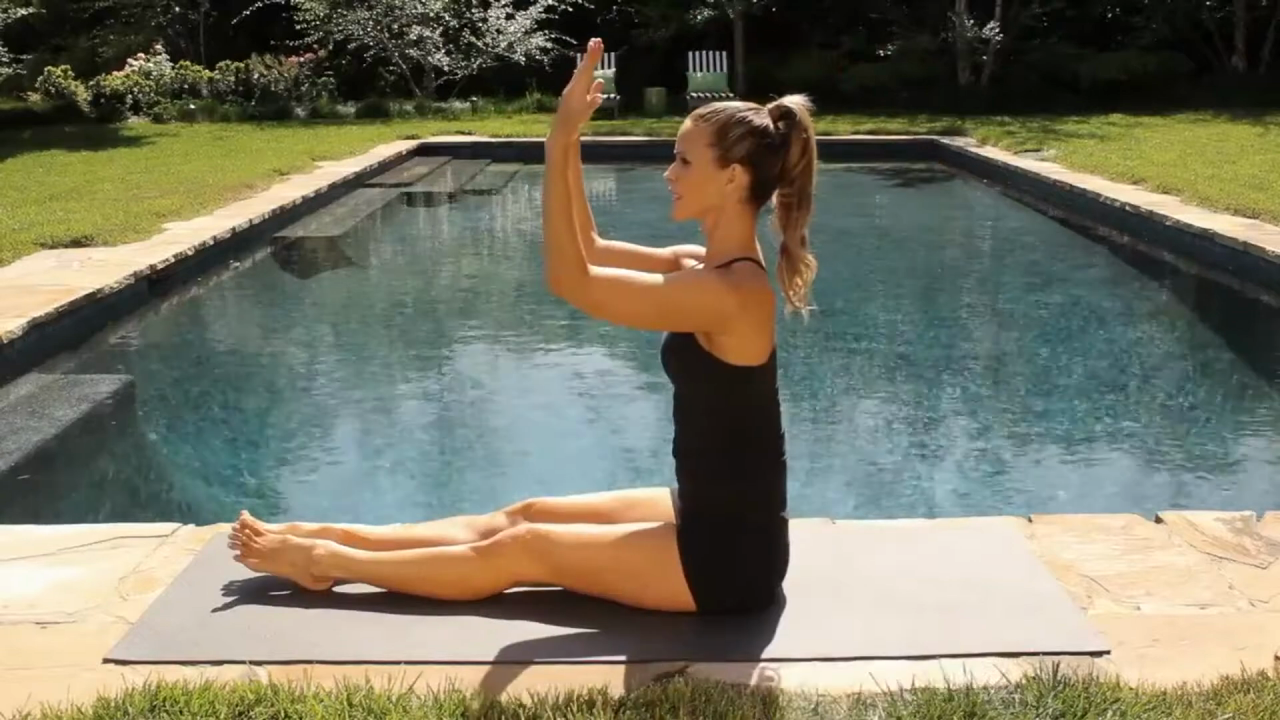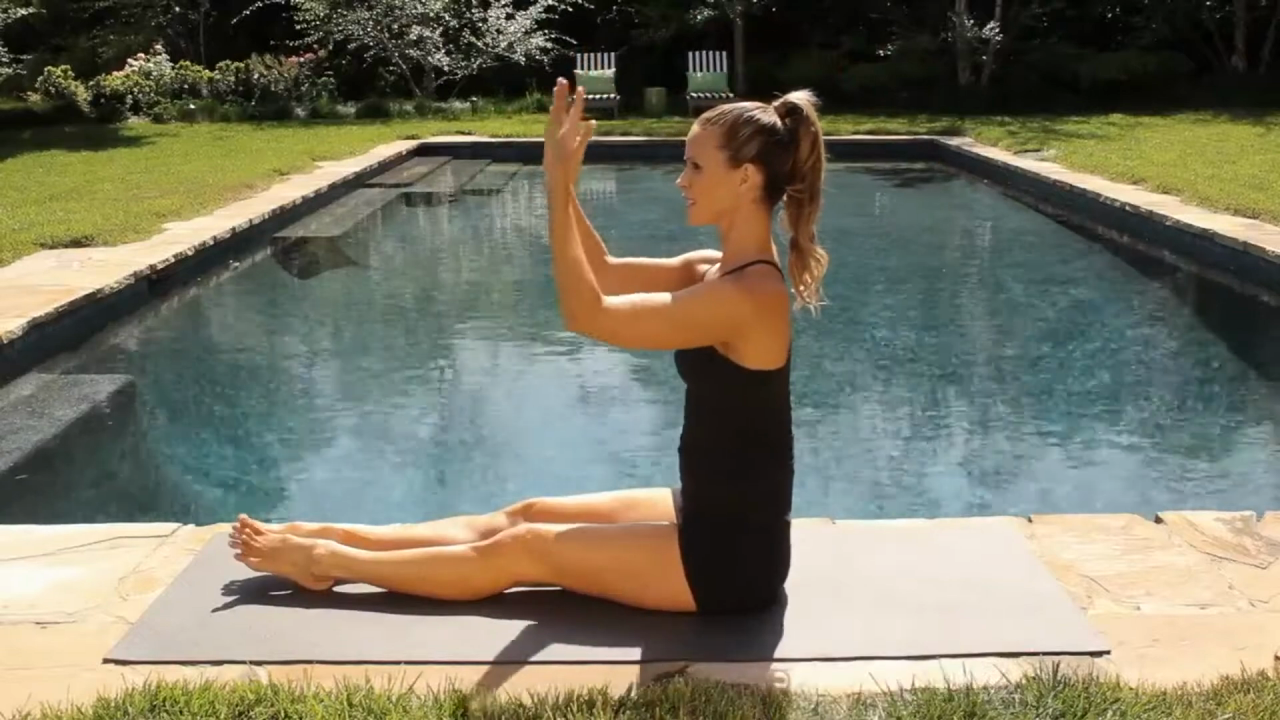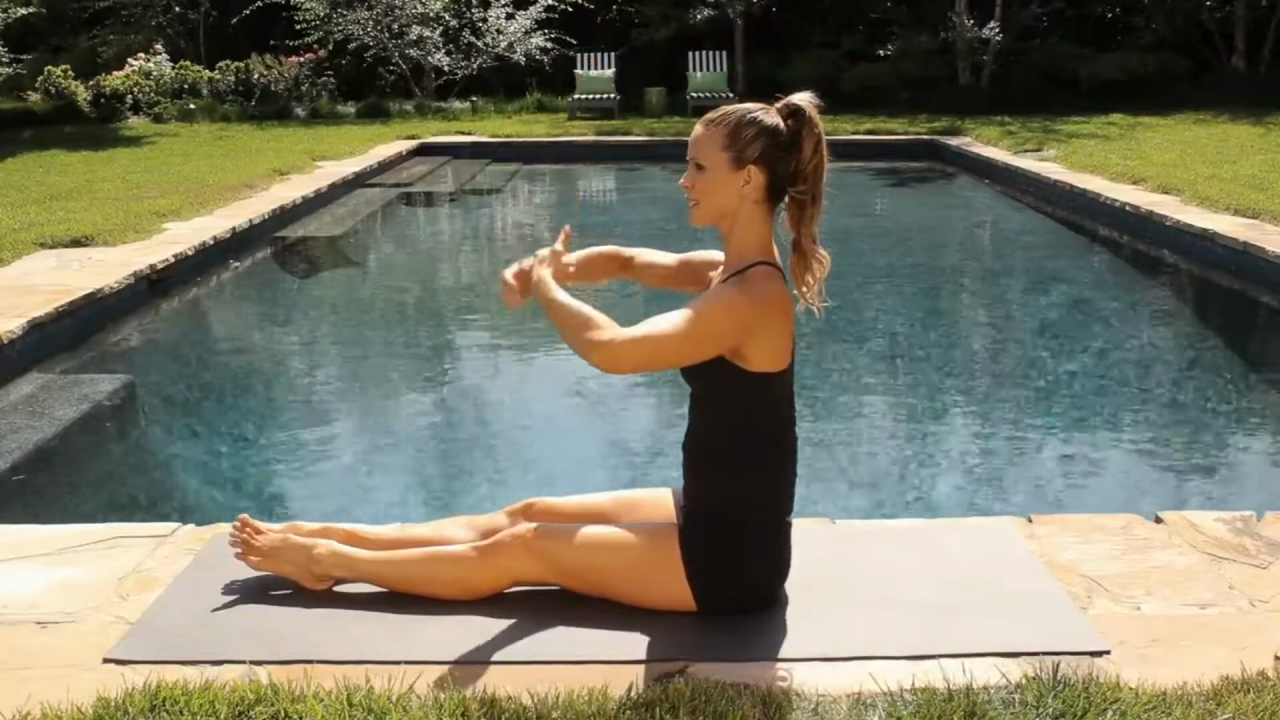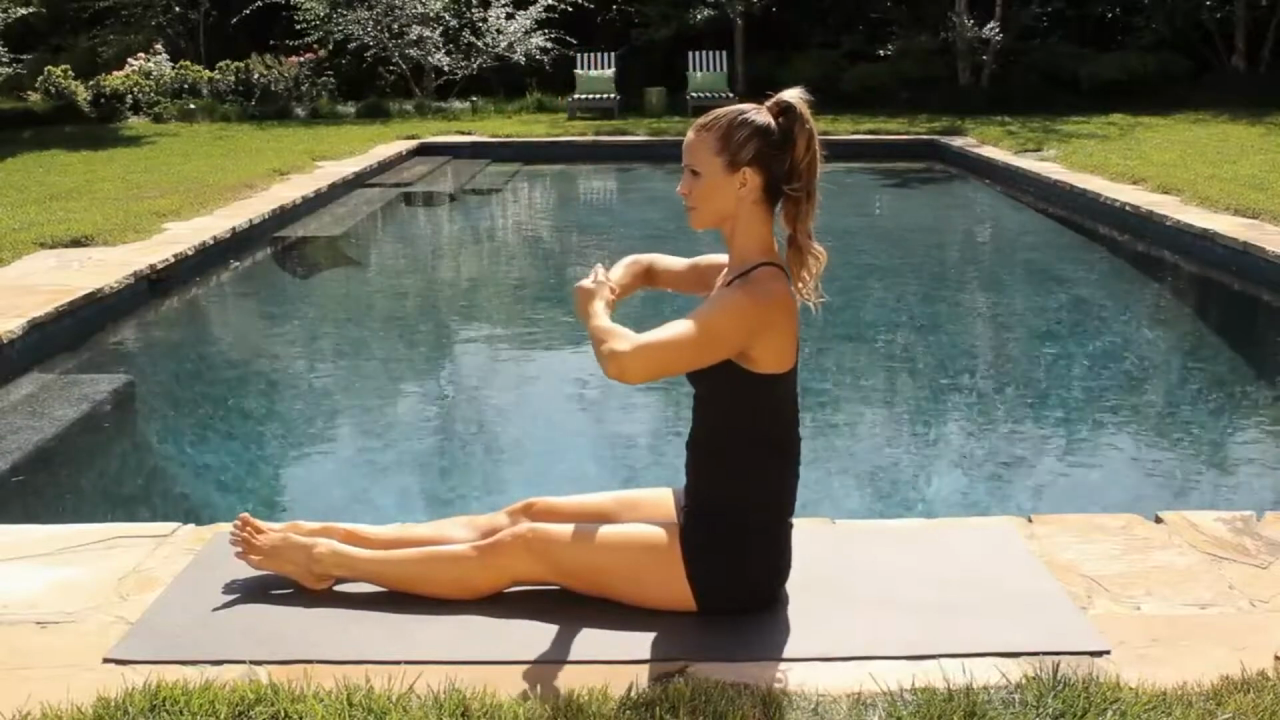
dt=0.7s
person 1, frame 1
left shoulder: (729, 293)
right shoulder: (708, 266)
left elbow: (571, 280)
right elbow: (592, 251)
left wrist: (559, 146)
right wrist: (566, 143)
left hip: (729, 553)
right hip: (708, 518)
left knee: (518, 550)
right knee: (525, 517)
left ankle: (324, 562)
right ankle: (329, 537)
person 1, frame 2
left shoulder: (745, 296)
right shoulder: (724, 270)
left elbow: (588, 314)
right elbow: (606, 272)
left wrist: (558, 190)
right wrist: (561, 183)
left hip: (732, 553)
right hip: (710, 517)
left knee: (521, 551)
right knee: (525, 516)
left ankle: (328, 563)
right ankle: (332, 538)
person 1, frame 3
left shoulder: (751, 296)
right shoulder: (732, 271)
left elbow: (609, 348)
right elbow: (630, 260)
left wrist: (545, 287)
right wrist: (555, 268)
left hip: (732, 553)
right hip: (711, 515)
left knee: (521, 549)
right knee: (527, 515)
left ankle: (328, 561)
right ankle: (336, 537)
person 1, frame 4
left shoulder: (756, 297)
right shoulder: (738, 272)
left elbow: (624, 360)
right elbow: (646, 266)
left wrist: (594, 311)
right wrist: (609, 287)
left hip: (732, 554)
right hip: (713, 515)
left knee: (521, 549)
right knee: (527, 514)
left ankle: (329, 561)
right ankle: (339, 536)
